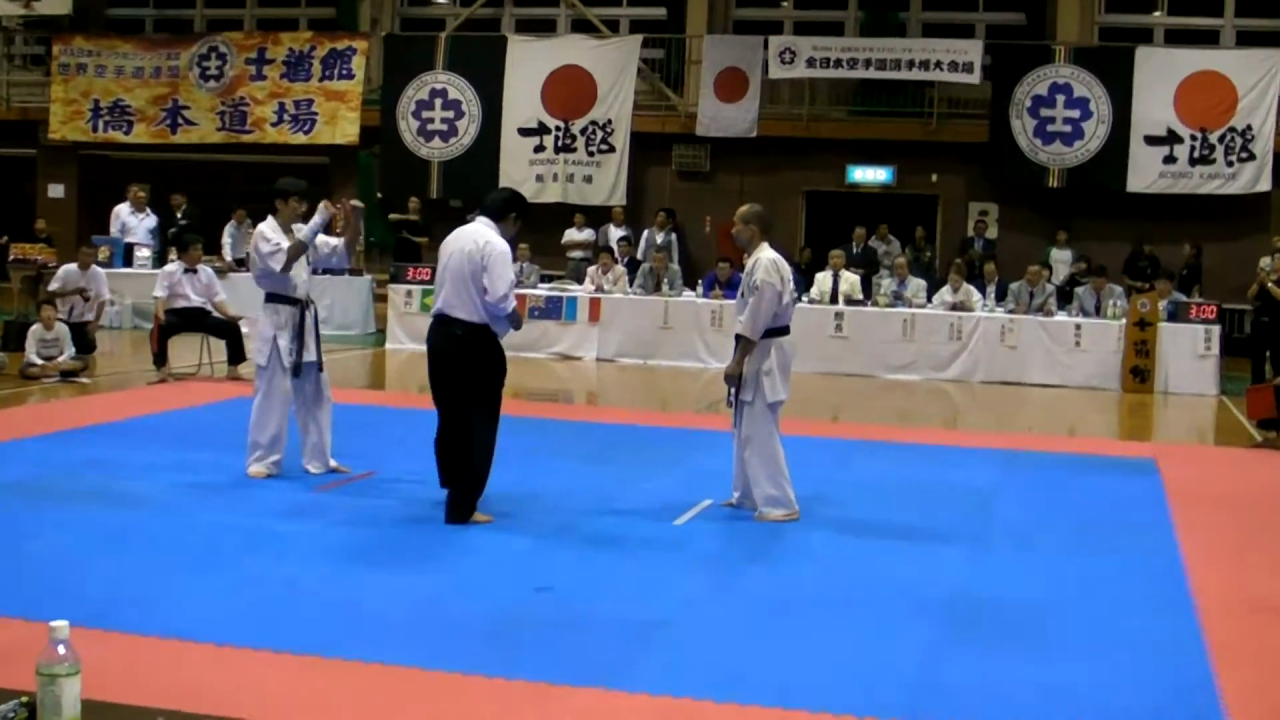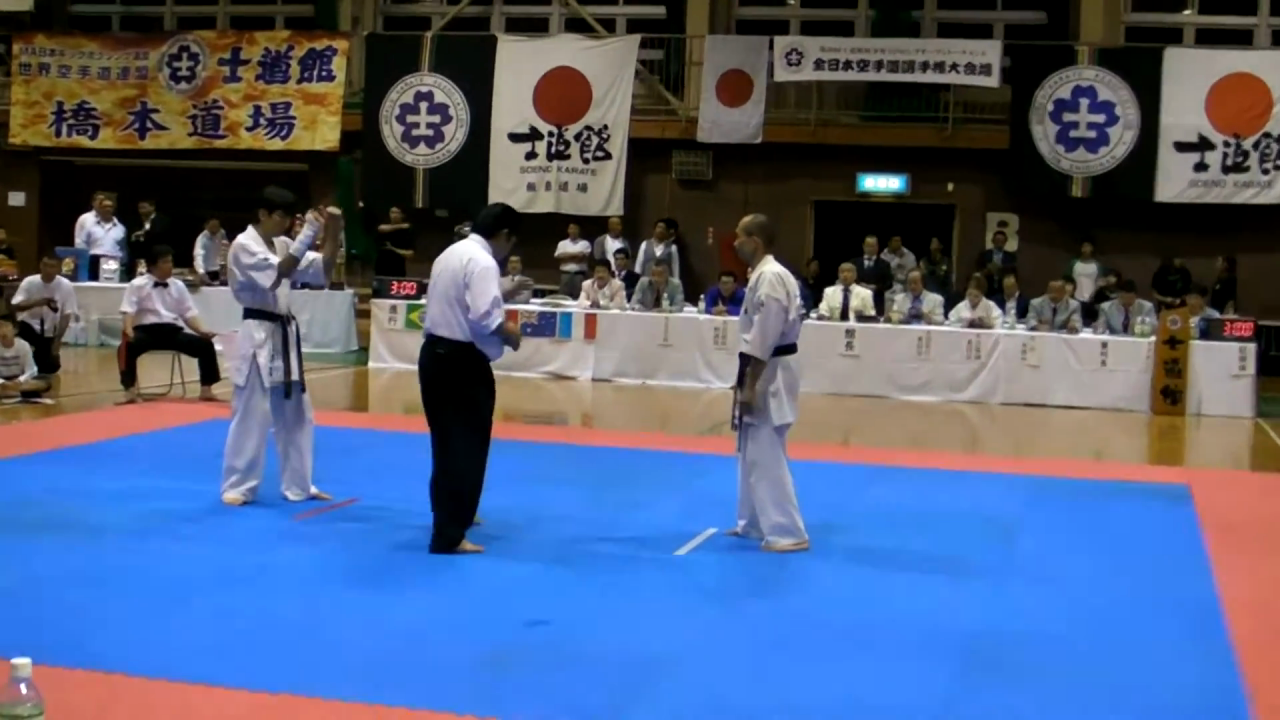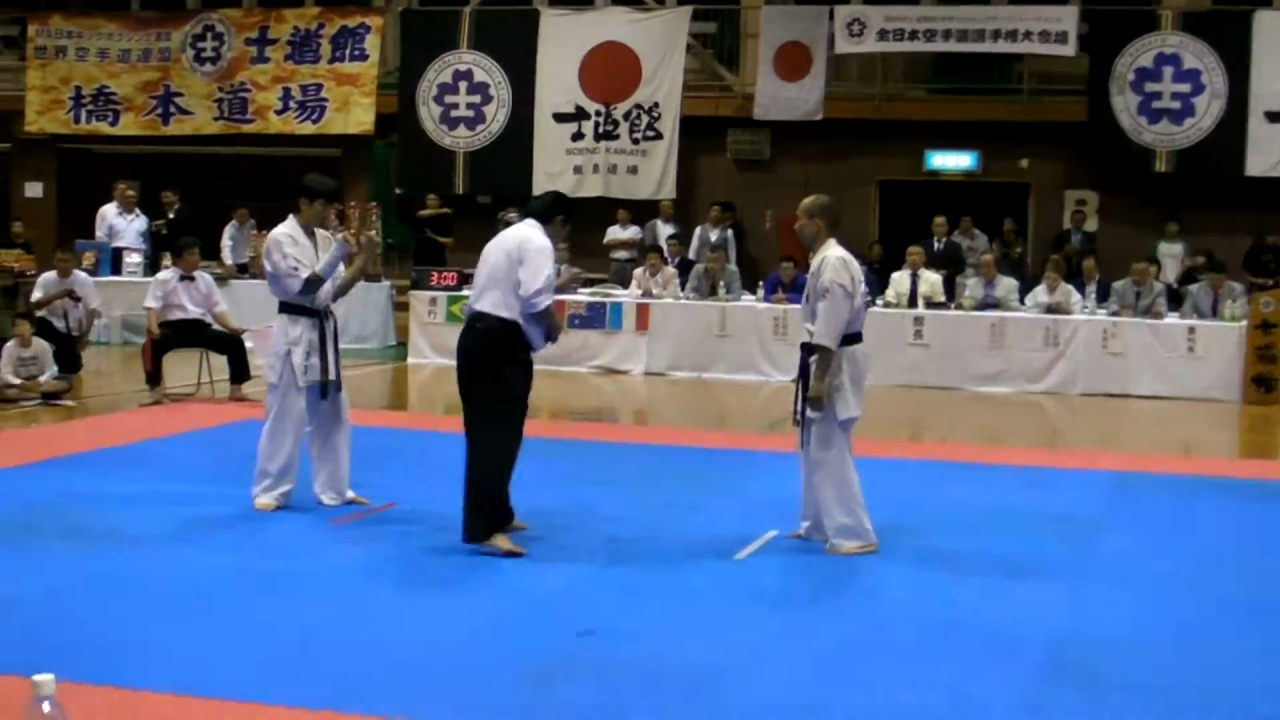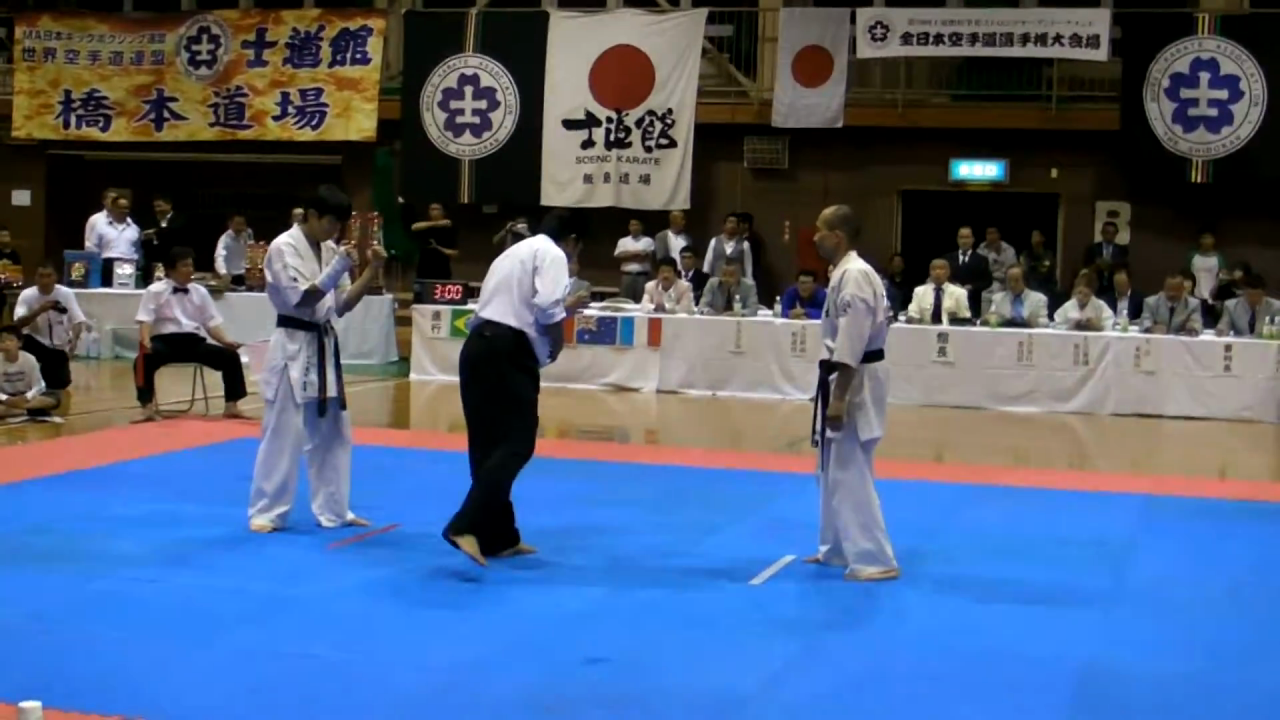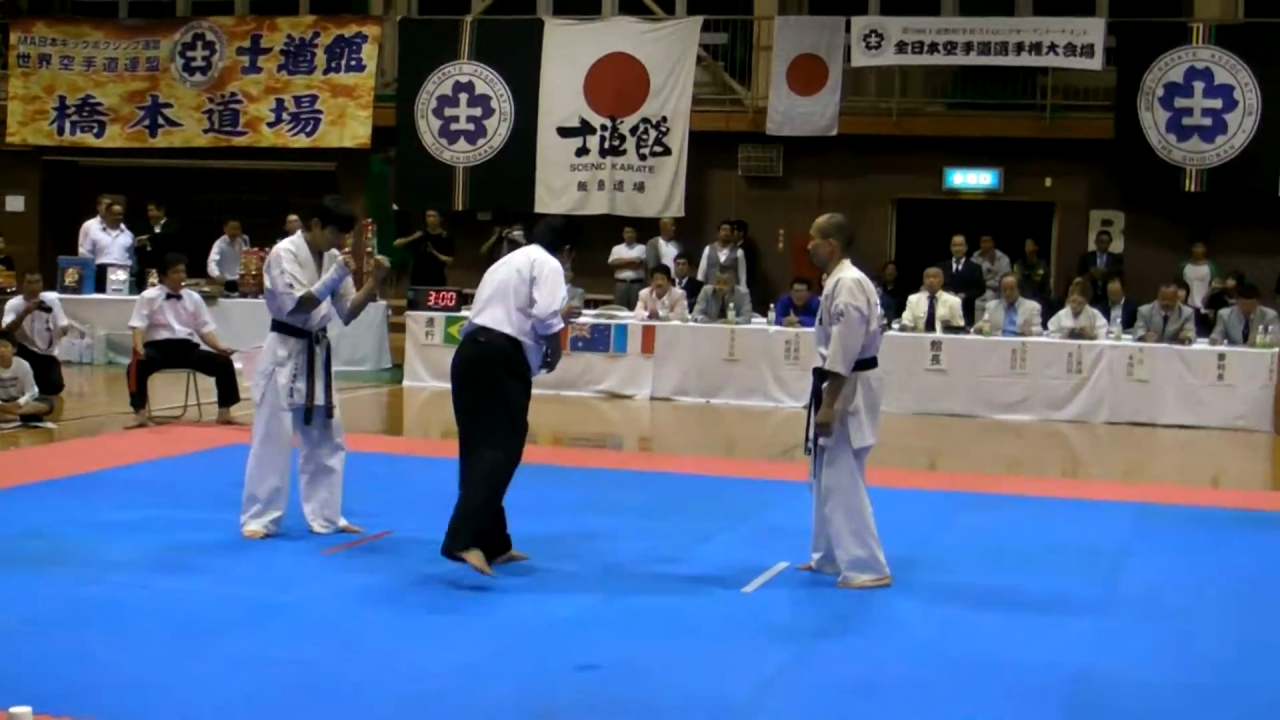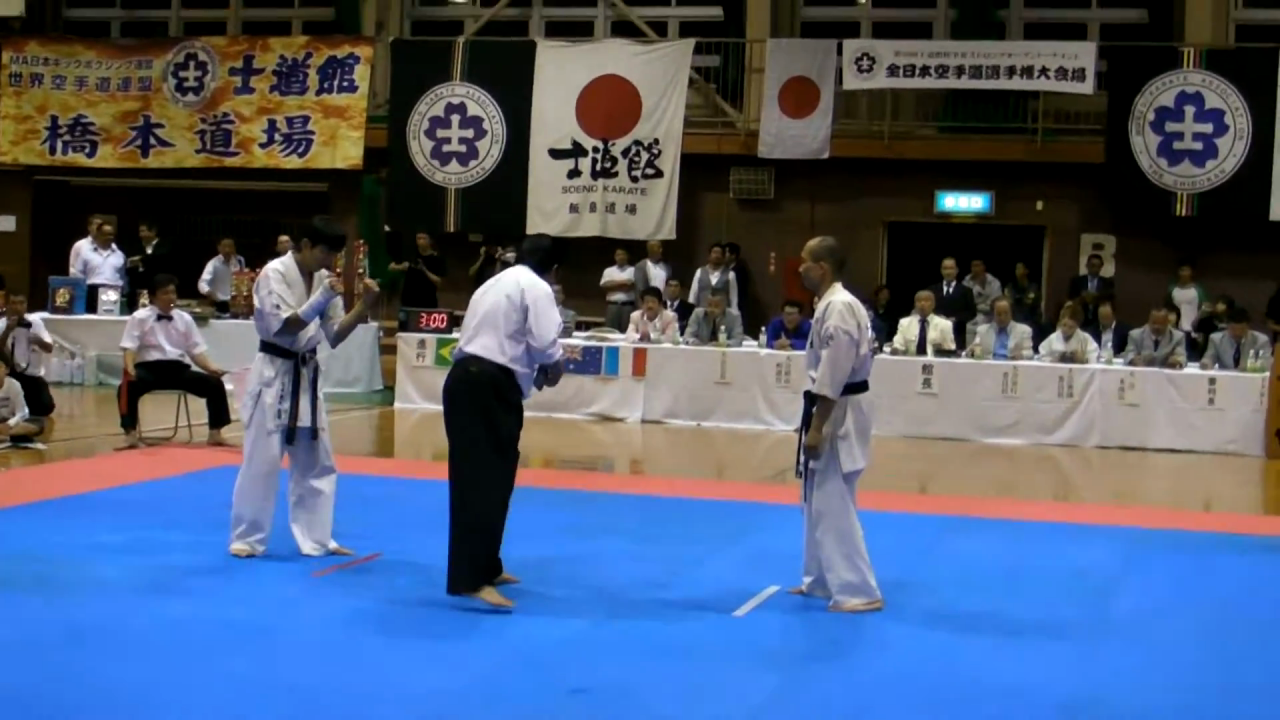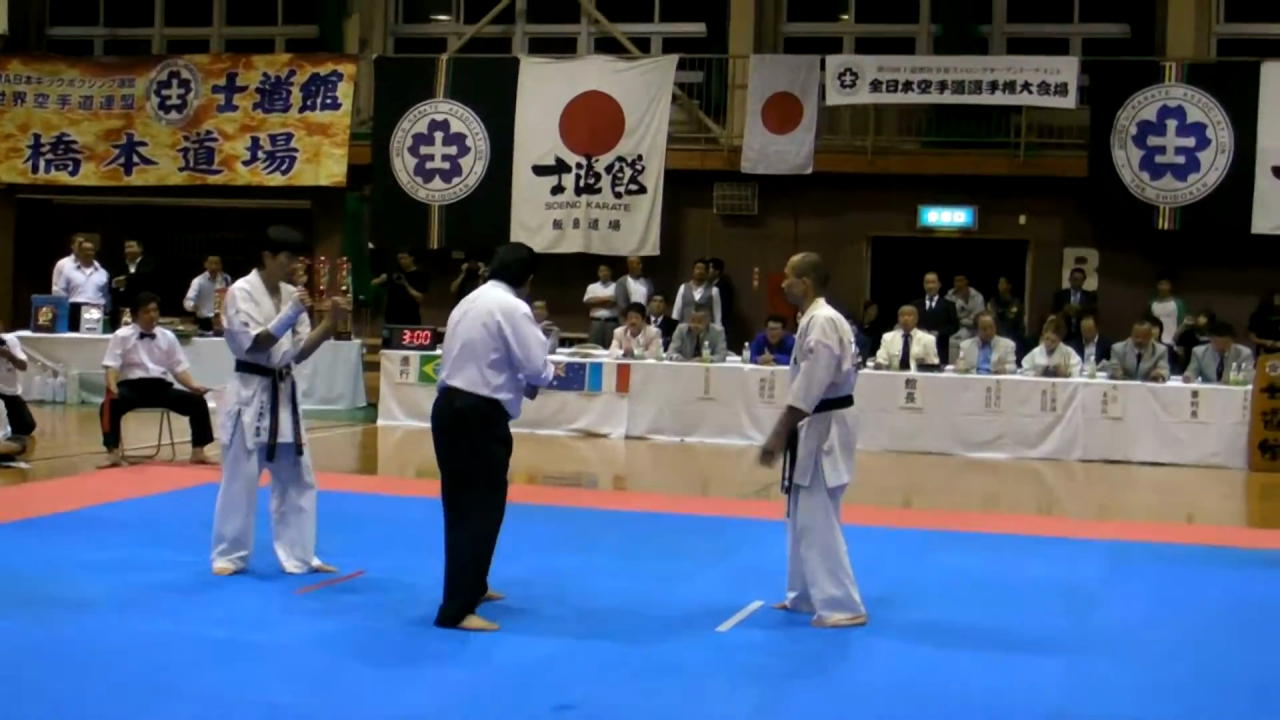
dt=0.2s
person 1, frame 1
left shoulder: (454, 237)
right shoulder: (495, 246)
right elbow: (499, 300)
right wrist: (516, 318)
left hip: (442, 333)
right hip: (473, 341)
left knee: (451, 417)
right knee: (476, 424)
left ankle: (453, 483)
right ankle: (461, 507)
person 1, frame 2
left shoulder: (450, 253)
right shoulder: (482, 262)
right elbow: (484, 317)
left wrist: (502, 296)
right wrist: (511, 334)
left hip: (435, 355)
right hip: (462, 361)
left knee: (448, 441)
right knee: (465, 446)
left ankle: (452, 514)
right ankle: (448, 535)
person 1, frame 3
left shoulder: (506, 237)
right shoulder: (537, 242)
right elbow: (534, 298)
left wrist: (554, 287)
right wrist: (553, 324)
left hip: (477, 336)
right hip: (501, 343)
left knee: (486, 430)
right knee: (499, 433)
left ankle: (495, 515)
right ankle: (484, 528)
person 1, frame 4
left shoulder: (516, 251)
right shoulder: (551, 254)
right elbow: (547, 308)
left wrist: (562, 309)
right wrist: (557, 341)
left hip: (481, 347)
right hip: (505, 352)
left knee: (490, 443)
right knee: (515, 443)
left ankle: (498, 536)
right ankle: (466, 527)
person 1, frame 5
left shoulder: (509, 260)
right shoulder: (547, 263)
right elbow: (546, 318)
left wrist: (558, 318)
right wrist: (554, 352)
left hip: (473, 354)
right hip: (499, 359)
left knee: (483, 448)
right knee: (501, 449)
left ankle: (493, 543)
right ankle: (465, 539)
person 1, frame 6
left shoulder: (495, 283)
right shoulder: (536, 287)
right elbow: (545, 345)
left wrist: (532, 369)
right wrist: (552, 372)
left hip: (464, 379)
right hip: (490, 387)
left knee: (475, 477)
right knee: (488, 481)
left ankle: (485, 567)
right ankle: (470, 578)
person 1, frame 7
left shoulder: (469, 302)
right shoulder: (512, 308)
right elbow: (537, 370)
left wrist: (515, 379)
right wrist: (535, 383)
left hip: (451, 408)
right hip: (477, 416)
left knee: (467, 504)
right knee: (478, 510)
left ankle: (470, 585)
right ankle: (457, 608)
person 2, frame 1
left shoulder: (765, 263)
right shoulder: (761, 261)
left elbow: (755, 320)
left wrist: (737, 361)
left hip: (764, 353)
right hip: (760, 353)
left knee: (760, 431)
right knee: (747, 429)
left ankle: (780, 504)
right ankle: (749, 495)
person 2, frame 2
left shoulder: (769, 277)
right shoulder: (766, 274)
left elbow: (764, 339)
left wrist: (749, 386)
left hip: (768, 374)
right hip: (764, 373)
left knee: (766, 455)
right knee: (753, 453)
left ankle: (788, 533)
right ankle: (754, 523)
person 2, frame 3
left shoulder: (832, 261)
right shoulder: (827, 259)
left elbow: (830, 328)
left wrist: (820, 380)
left hip: (833, 364)
right hip: (826, 362)
left knee: (830, 452)
right knee: (816, 450)
left ankle: (854, 534)
right ankle: (818, 524)
person 2, frame 4
left shoulder: (854, 274)
right shoulder: (847, 272)
left elbow: (851, 345)
left wrist: (839, 398)
left hip: (854, 383)
right hip: (846, 380)
left knee: (850, 474)
right knee: (834, 472)
left ankle: (875, 560)
right ankle: (837, 549)
person 2, frame 5
left shoulder: (848, 283)
right shoulder: (840, 281)
left elbow: (844, 353)
left wrist: (828, 406)
left hip: (848, 390)
right hip: (841, 388)
left knee: (844, 481)
right knee: (827, 479)
left ankle: (867, 568)
right ankle: (829, 556)
person 2, frame 6
left shoulder: (838, 307)
right shoulder: (832, 304)
left elbow: (833, 377)
left wrist: (816, 428)
right wrist: (815, 423)
left hip: (838, 413)
right hip: (832, 412)
left knee: (834, 505)
right knee: (819, 502)
left ankle: (859, 591)
right ankle: (820, 580)
person 2, frame 7
left shoulder: (822, 322)
right shoulder: (817, 319)
left elbow: (808, 389)
left wrist: (778, 436)
right wrist: (785, 434)
left hip: (824, 427)
right hip: (818, 425)
left knee: (818, 520)
right knee: (802, 517)
left ankle: (843, 607)
right ankle: (804, 596)
person 3, frame 1
left shoulder: (300, 233)
right shoulder: (264, 233)
right elbow: (287, 259)
right wrist: (318, 221)
left hip: (304, 317)
right hip: (278, 318)
left knee: (316, 393)
right knee: (273, 394)
left ankle: (319, 458)
right ankle: (261, 460)
person 3, frame 2
left shoulder: (281, 244)
right shoulder: (244, 246)
left elbow: (321, 271)
right elbow: (278, 273)
left wrist: (332, 231)
right wrist: (308, 234)
left hip: (285, 334)
right hip: (258, 337)
left knee: (297, 416)
right knee: (251, 416)
left ankle: (298, 485)
right ankle: (237, 487)
person 3, frame 3
left shoulder: (324, 239)
right shoulder: (281, 238)
left elbow: (334, 292)
right elbow: (303, 287)
left wrist: (363, 257)
right wrist: (337, 255)
left hip: (323, 332)
right hip: (295, 333)
left knee: (333, 417)
right knee: (286, 417)
left ankle: (334, 489)
right ankle: (269, 491)
person 3, frame 4
left shoulder: (330, 249)
right shoulder: (283, 247)
left elbow: (341, 306)
right elbow: (301, 299)
left wrist: (372, 271)
right wrist: (339, 268)
left hip: (324, 346)
right hip: (293, 347)
left knee: (333, 436)
right knee: (283, 435)
left ankle: (333, 510)
right ankle: (266, 512)
person 3, frame 5
left shoulder: (332, 258)
right shoulder: (284, 253)
left elbow: (347, 313)
right elbow: (296, 306)
left wrist: (375, 282)
right wrist: (335, 277)
left hip: (317, 353)
right hip: (285, 353)
left knee: (327, 442)
right knee: (273, 440)
left ankle: (326, 516)
right ankle: (259, 518)
person 3, frame 6
left shoulder: (324, 280)
right shoulder: (274, 273)
left elbow: (335, 336)
right elbow: (282, 327)
left wrist: (364, 306)
right wrist: (321, 299)
left hip: (306, 375)
right hip: (273, 374)
left knee: (317, 464)
right knee: (261, 462)
left ankle: (316, 539)
right ankle: (247, 538)
person 3, frame 7
left shoulder: (291, 294)
right shoulder: (242, 292)
left elbow: (299, 352)
right elbow: (253, 345)
left wrist: (331, 322)
right wrist: (292, 314)
left hip: (283, 392)
right hip: (249, 393)
left knee: (297, 480)
right knee: (240, 481)
left ankle: (299, 556)
right ankle: (228, 555)
